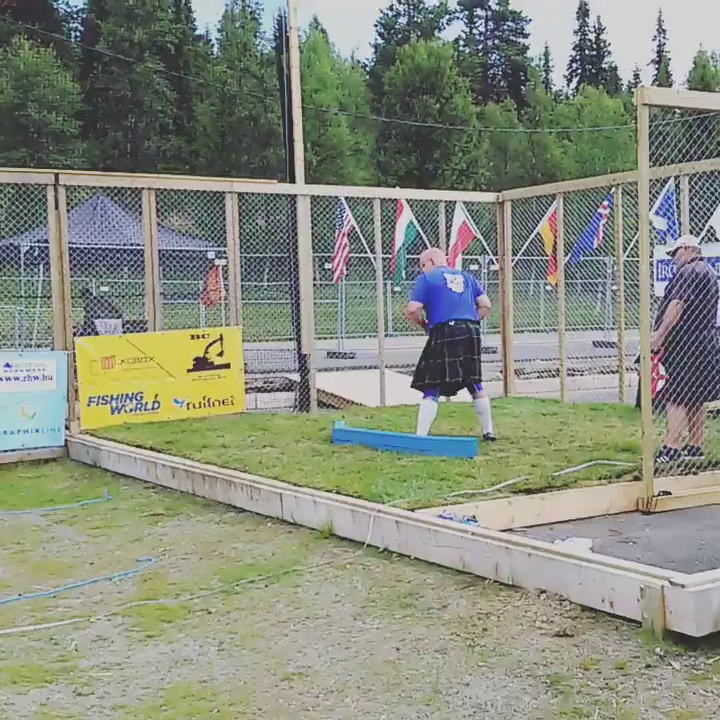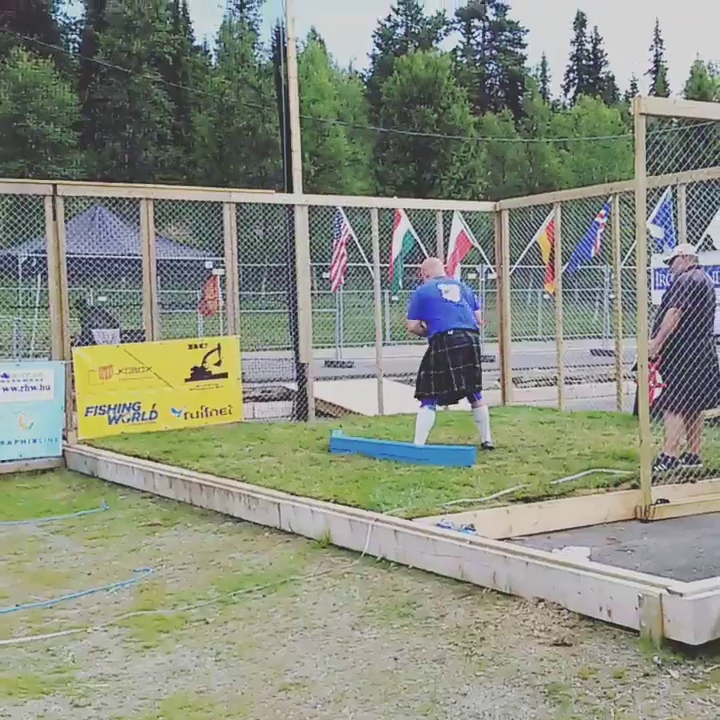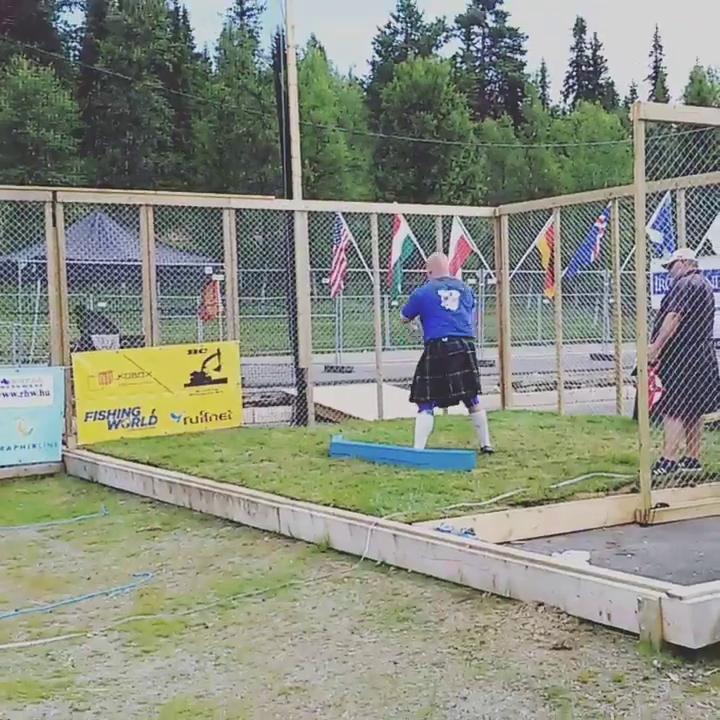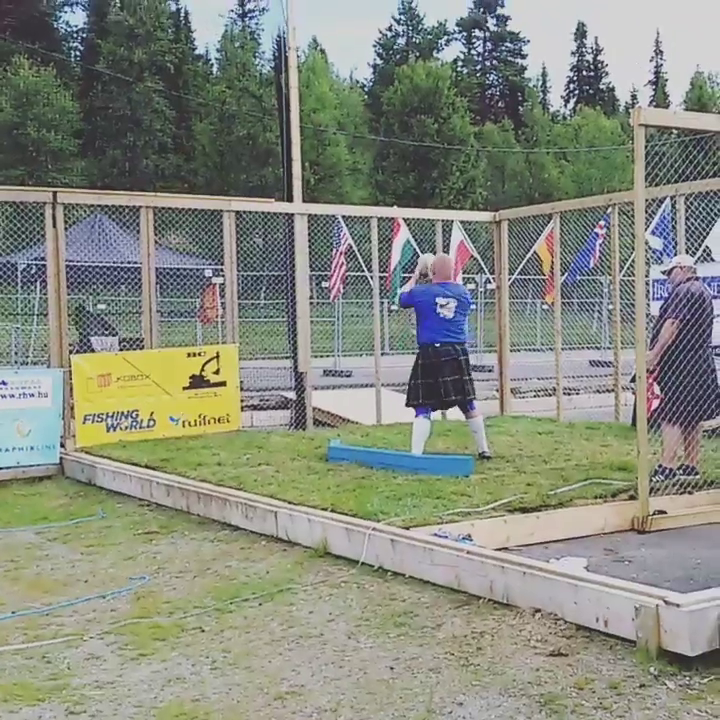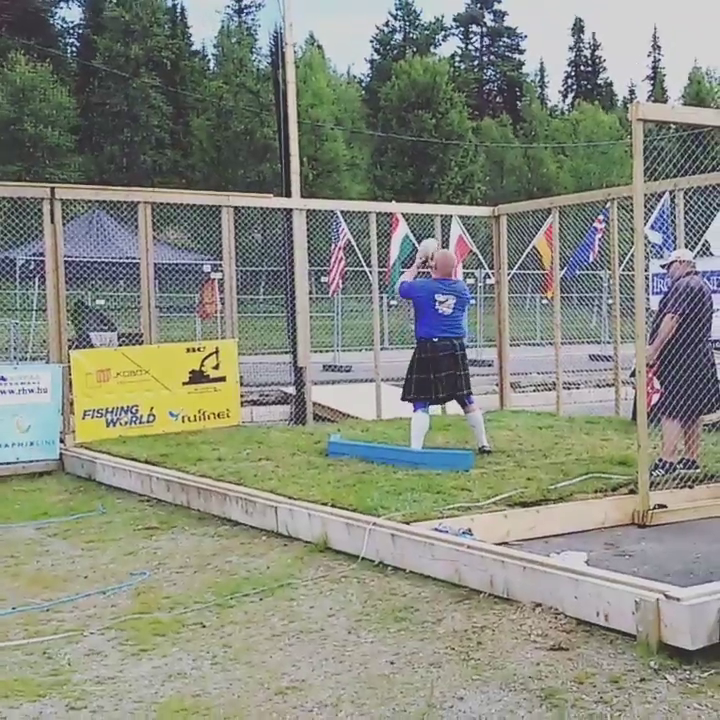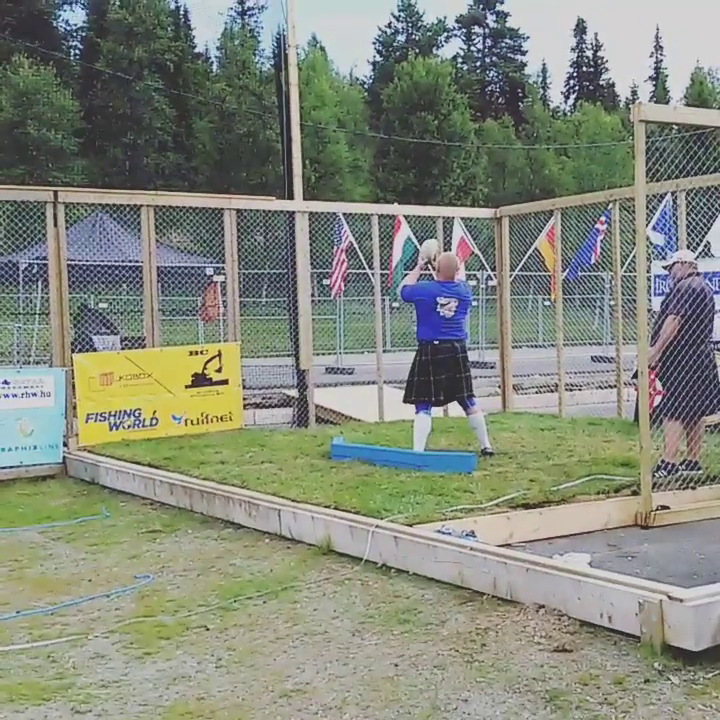
dt=0.2s
person 1, frame 1
left shoulder: (689, 272)
left elbow: (678, 304)
left wrist: (660, 333)
left hip: (686, 343)
left knee: (676, 397)
right knee: (696, 397)
left ankle: (672, 450)
right ankle: (695, 447)
person 1, frame 2
left shoulder: (686, 280)
left elbow: (675, 312)
left wrist: (657, 341)
left hip: (683, 351)
left knee: (673, 405)
right knee: (694, 406)
left ankle: (669, 458)
right ankle: (693, 455)
person 1, frame 3
left shoulder: (685, 284)
left elbow: (674, 317)
left wrist: (656, 346)
left hip: (682, 355)
right hip: (701, 354)
left knee: (673, 409)
right knee: (694, 409)
left ankle: (669, 462)
right ankle: (692, 460)
person 1, frame 4
left shoulder: (684, 291)
left elbow: (673, 324)
left wrist: (655, 353)
left hip: (681, 363)
right hip: (699, 363)
left knee: (671, 416)
right knee: (692, 417)
left ankle: (667, 468)
right ankle: (691, 467)
person 1, frame 5
left shoulder: (683, 286)
left elbow: (672, 319)
left wrist: (654, 348)
left hip: (680, 357)
right hip: (699, 356)
left knee: (671, 410)
right knee: (692, 411)
left ankle: (667, 463)
right ankle: (691, 460)
person 1, frame 6
left shoulder: (685, 287)
left elbow: (674, 320)
left wrist: (656, 349)
left hip: (682, 358)
right hip: (700, 358)
left knee: (673, 411)
right knee: (694, 412)
left ankle: (669, 465)
right ankle: (693, 462)
person 2, frame 1
left shoulder: (426, 278)
right shoulder: (466, 277)
left elbow: (412, 309)
right elbow: (486, 306)
left wrist: (423, 324)
left hip: (445, 334)
right hip: (471, 333)
left knee: (432, 390)
right knee: (475, 385)
left ankle: (420, 437)
right ankle: (489, 431)
person 2, frame 2
left shoulder: (422, 291)
right shoulder: (463, 287)
left elbow: (412, 326)
right elbow: (479, 320)
left hip: (443, 343)
right hip: (470, 341)
left knee: (429, 399)
right knee: (474, 394)
left ankle: (418, 447)
right ankle: (487, 440)
person 2, frame 3
left shoulder: (422, 292)
right shoulder: (465, 289)
left elbow: (405, 317)
left wrist: (422, 315)
left hip: (438, 350)
right hip: (465, 347)
left knee: (426, 403)
right knee: (472, 399)
left ankle: (418, 450)
right ankle: (486, 444)
person 2, frame 4
left shoulder: (420, 292)
right shoulder: (463, 293)
left elbow: (402, 298)
left wrist: (415, 278)
left hip: (431, 355)
right hip: (458, 354)
left knee: (423, 408)
right knee: (468, 405)
left ankle: (416, 455)
right ankle: (484, 450)
person 2, frame 5
left shoulder: (420, 287)
right shoulder: (462, 289)
left elbow: (401, 287)
left wrist: (416, 266)
right wrist: (447, 266)
left hip: (428, 350)
right hip: (456, 349)
left knee: (421, 403)
right knee: (466, 399)
left ankle: (415, 450)
right ankle: (483, 444)
person 2, frame 6
left shoulder: (423, 290)
right shoulder: (464, 291)
left elbow: (403, 290)
left wrist: (418, 268)
right wrist: (449, 265)
left hip: (430, 353)
right hip: (457, 351)
left knee: (423, 406)
right knee: (468, 401)
left ankle: (418, 452)
right ankle: (486, 446)
